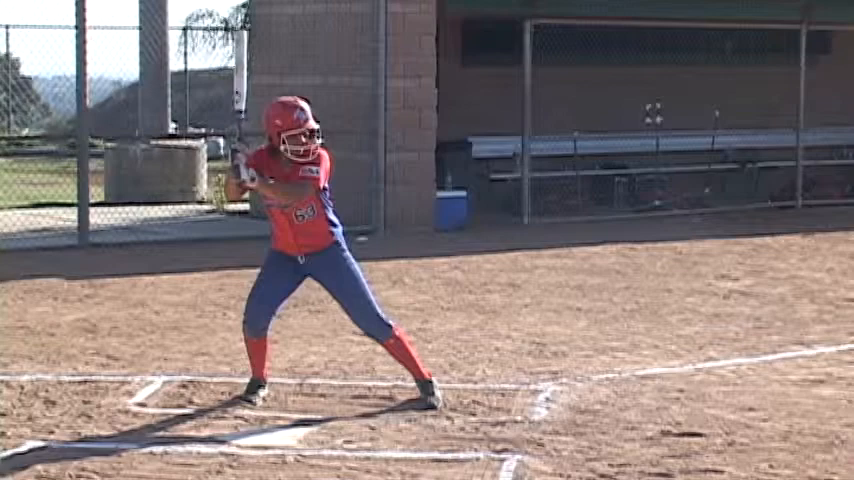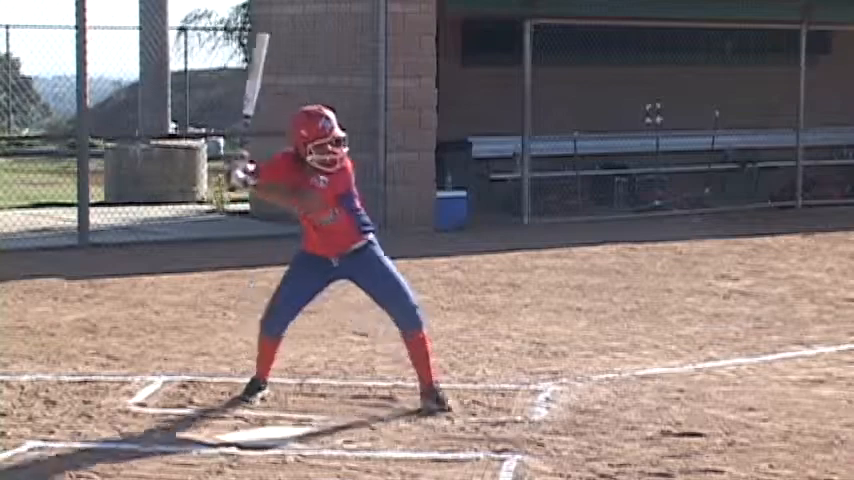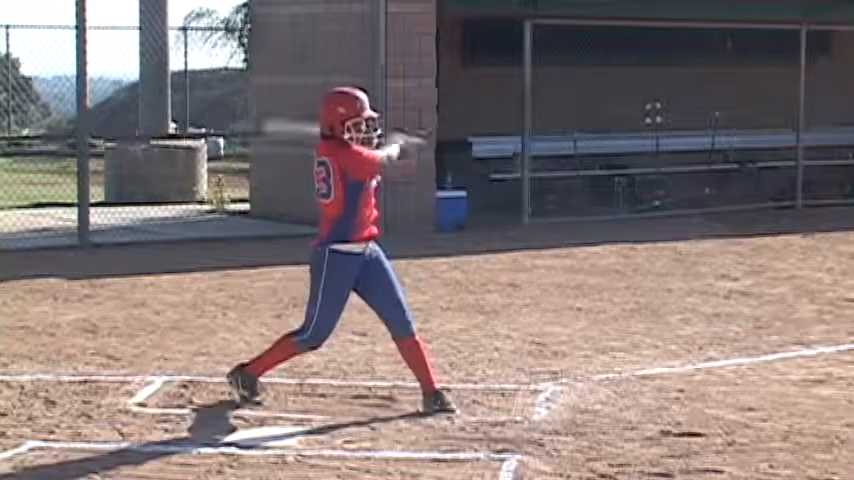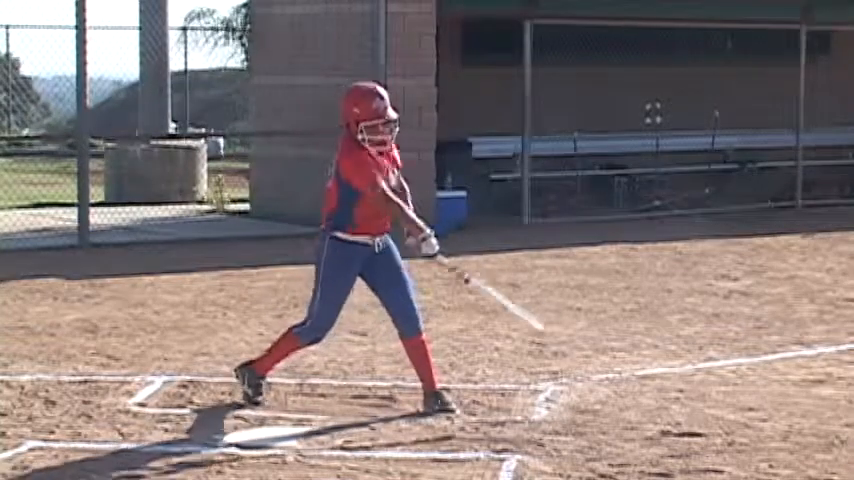
dt=0.5s
person 1, frame 1
left shoulder: (319, 158)
right shoulder: (262, 159)
left elbow: (297, 195)
right elbow: (233, 194)
left wrist: (259, 181)
right wrist: (236, 175)
left hip: (327, 250)
right hip: (284, 254)
left knee: (372, 319)
right knee: (254, 317)
left ankle: (424, 380)
right ankle: (258, 381)
person 1, frame 2
left shoulder: (341, 168)
right shoulder: (288, 163)
left elbow: (299, 202)
right elbow: (253, 178)
left wrist: (255, 185)
right wrist: (247, 173)
left hip: (359, 251)
right hip: (315, 255)
left knee: (408, 313)
right knee: (274, 319)
left ankle: (429, 389)
right ankle: (260, 380)
person 1, frame 3
left shoulder: (328, 146)
right shoulder: (350, 157)
right elbow: (386, 155)
right wrist: (396, 146)
left hip: (365, 251)
right hip: (336, 256)
left knee: (401, 322)
right knee: (313, 334)
left ankle: (432, 392)
right ankle: (247, 374)
person 1, frame 4
left shoulder: (384, 145)
right shoulder: (353, 152)
left elbow: (399, 187)
right elbow: (387, 198)
left wrist: (411, 230)
right wrist: (421, 231)
left hip: (378, 243)
right hip: (342, 246)
left knee: (409, 317)
right knee: (316, 325)
left ankle: (432, 392)
right ankle: (255, 371)
